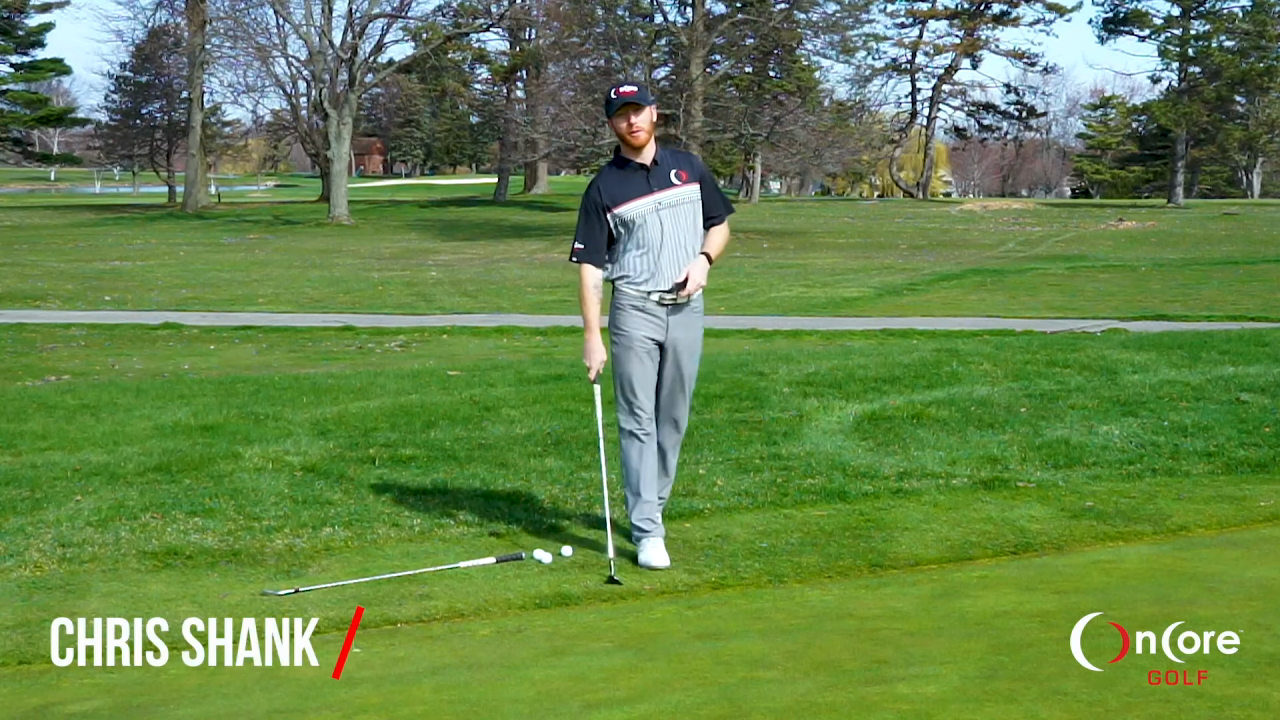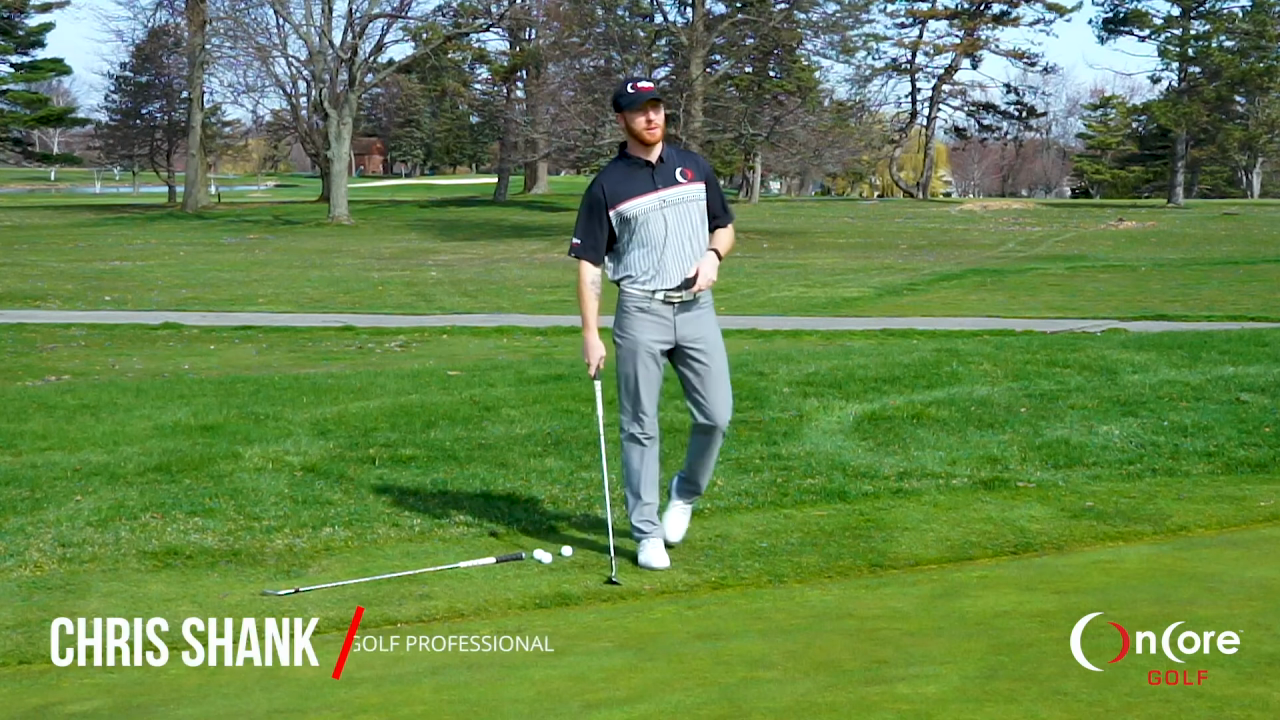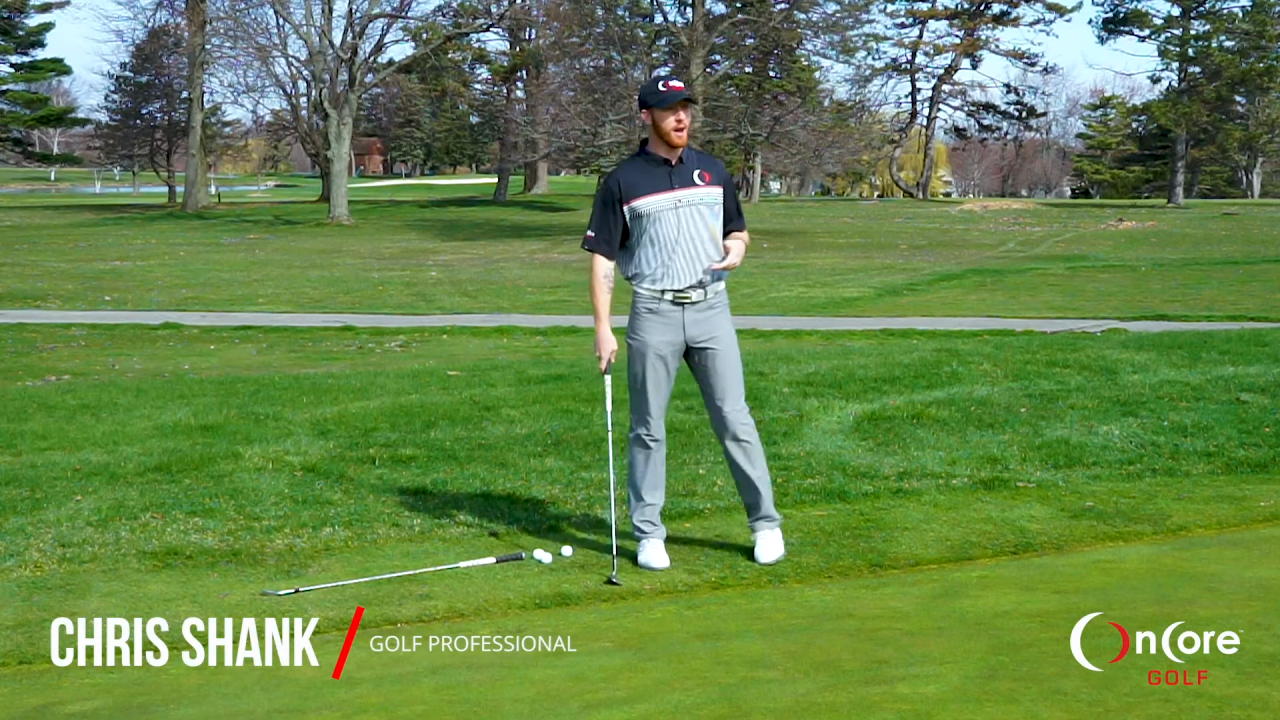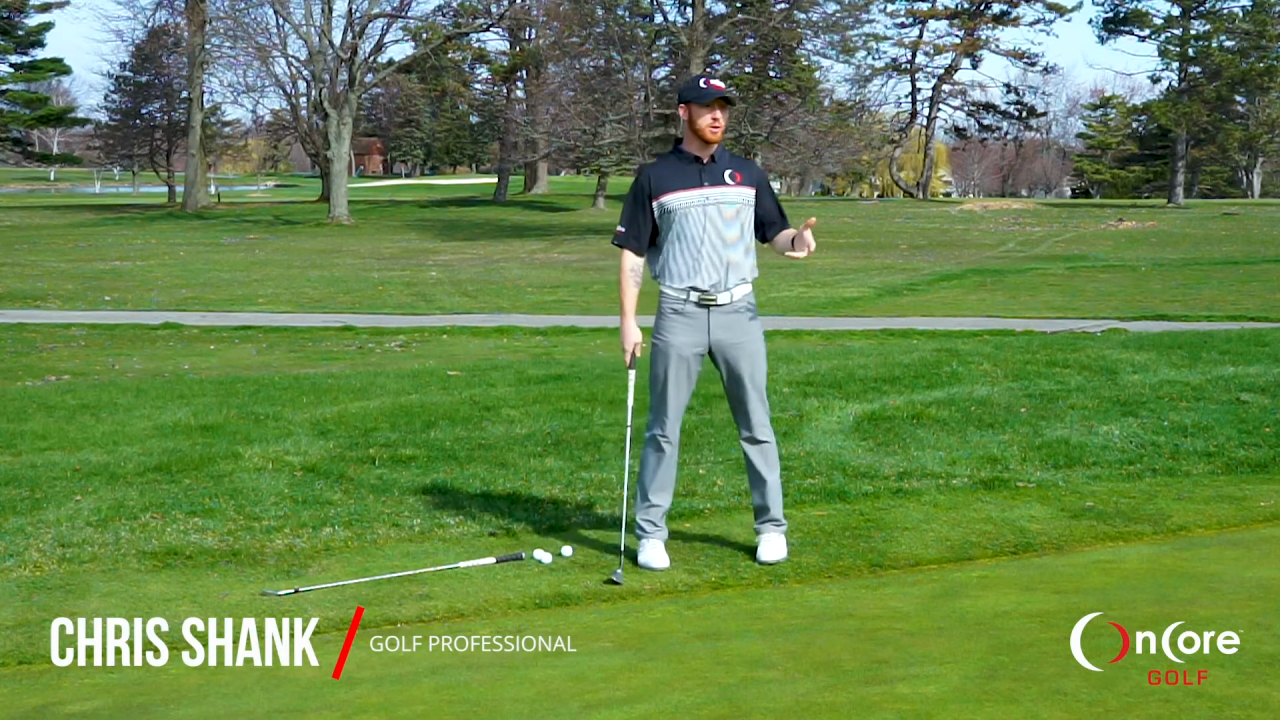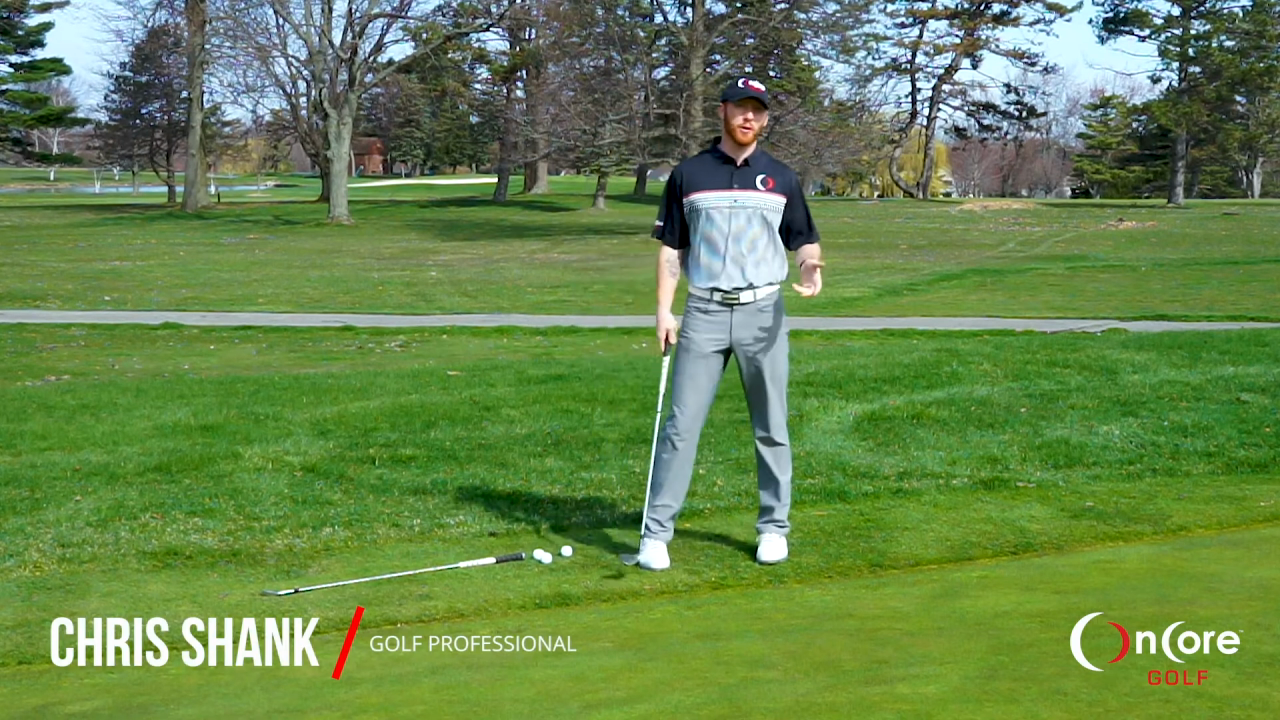
dt=0.3s
person 1, frame 1
left shoulder: (689, 167)
right shoulder: (603, 188)
left elbow: (720, 225)
right elbow: (590, 266)
left wrist: (703, 260)
right wrist: (592, 337)
left hip: (685, 310)
right hip: (633, 312)
left knee: (672, 420)
right knee: (637, 423)
left ankle: (651, 504)
right ankle: (648, 532)
person 1, frame 2
left shoulder: (695, 167)
right shoulder: (607, 185)
left elbow: (724, 228)
right elbow: (589, 263)
left wrist: (713, 257)
right wrist: (590, 334)
left hip: (696, 310)
right hip: (640, 314)
left knee: (715, 415)
right knee: (641, 427)
left ankle: (684, 492)
right ankle: (647, 533)
person 1, frame 3
left shoulder: (713, 170)
right shoulder: (622, 180)
left elbow: (737, 231)
right elbow: (602, 258)
left wrist: (737, 248)
right wrist: (602, 328)
left hip: (711, 310)
right hip: (654, 315)
left knee: (735, 421)
right knee: (648, 429)
left ankle: (764, 521)
right ankle: (649, 533)
person 1, frame 4
left shoulder: (748, 173)
right shoulder: (653, 177)
left elbow: (774, 233)
right elbow: (633, 253)
left wrist: (795, 240)
right wrist: (627, 321)
left hip: (737, 313)
right hip: (679, 315)
left knee: (755, 427)
right knee: (664, 427)
left ankle: (771, 525)
right ankle: (650, 531)
person 1, frame 5
left shoulder: (782, 177)
right shoulder: (687, 174)
left elbow: (804, 242)
right elbow: (671, 248)
left wrist: (809, 266)
right wrist: (663, 309)
left hip: (763, 313)
right hip: (704, 313)
left knee: (770, 428)
right knee: (681, 424)
left ankle: (773, 527)
right ankle: (656, 530)
